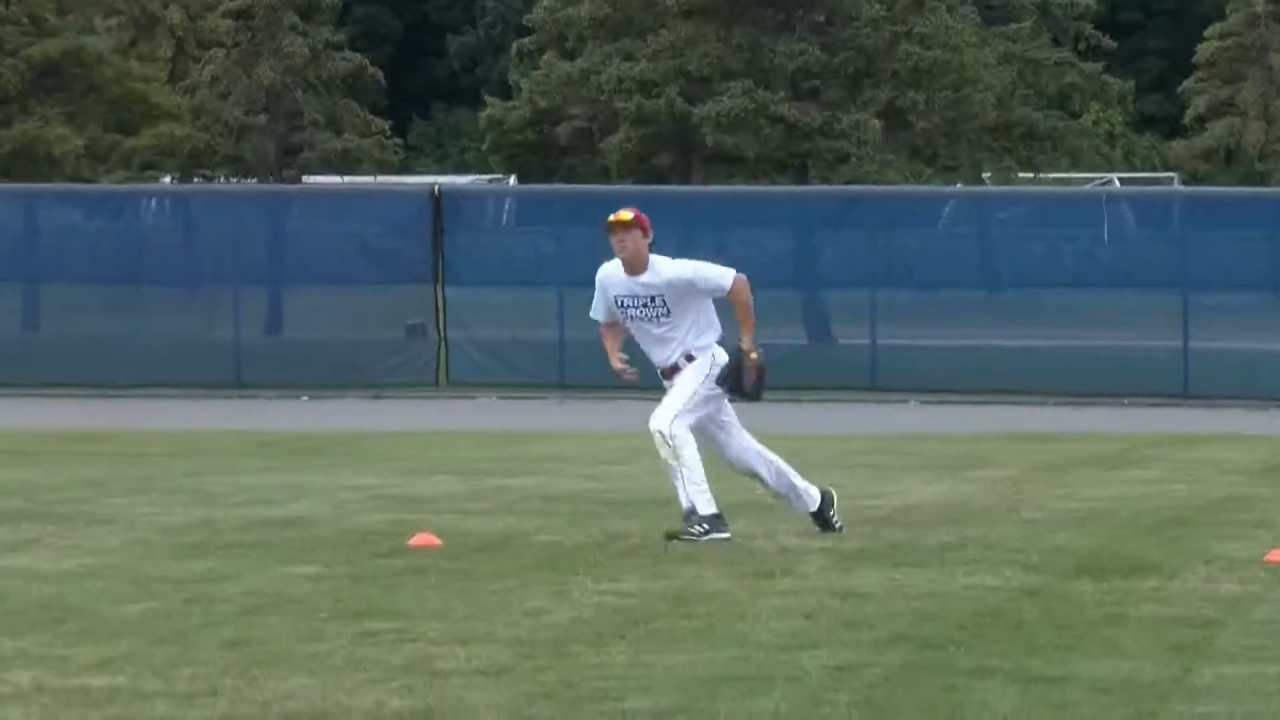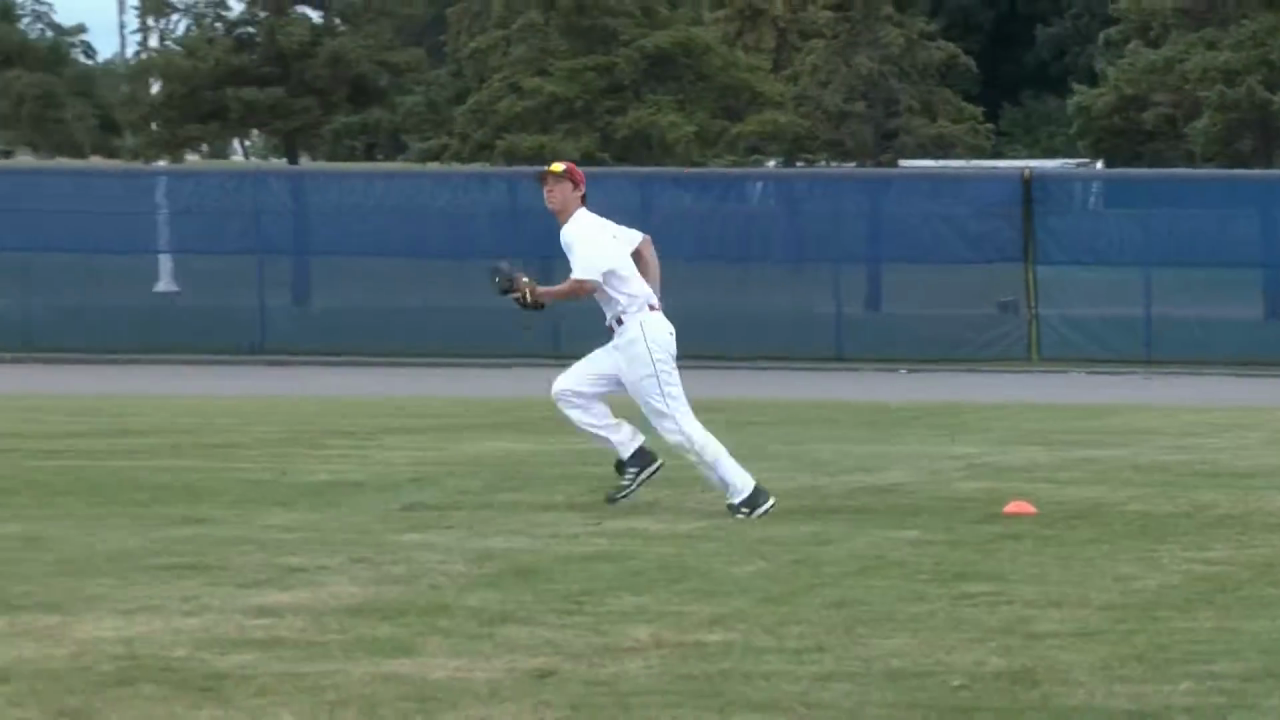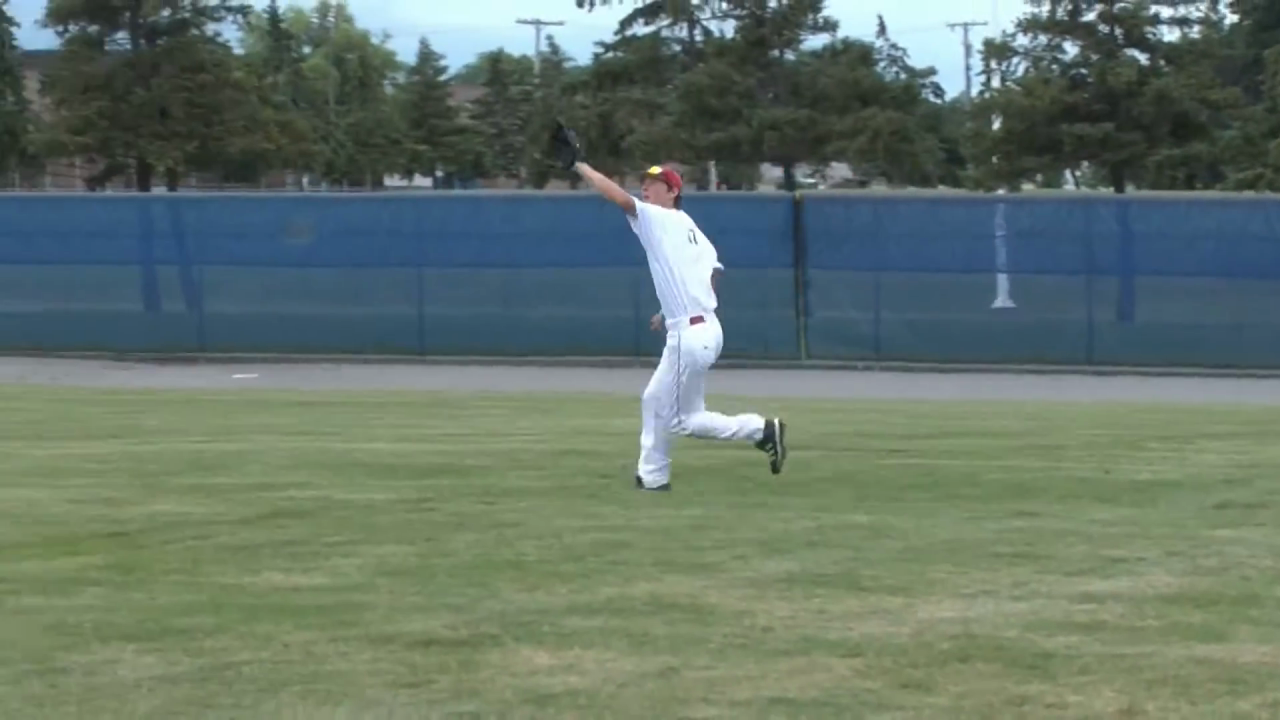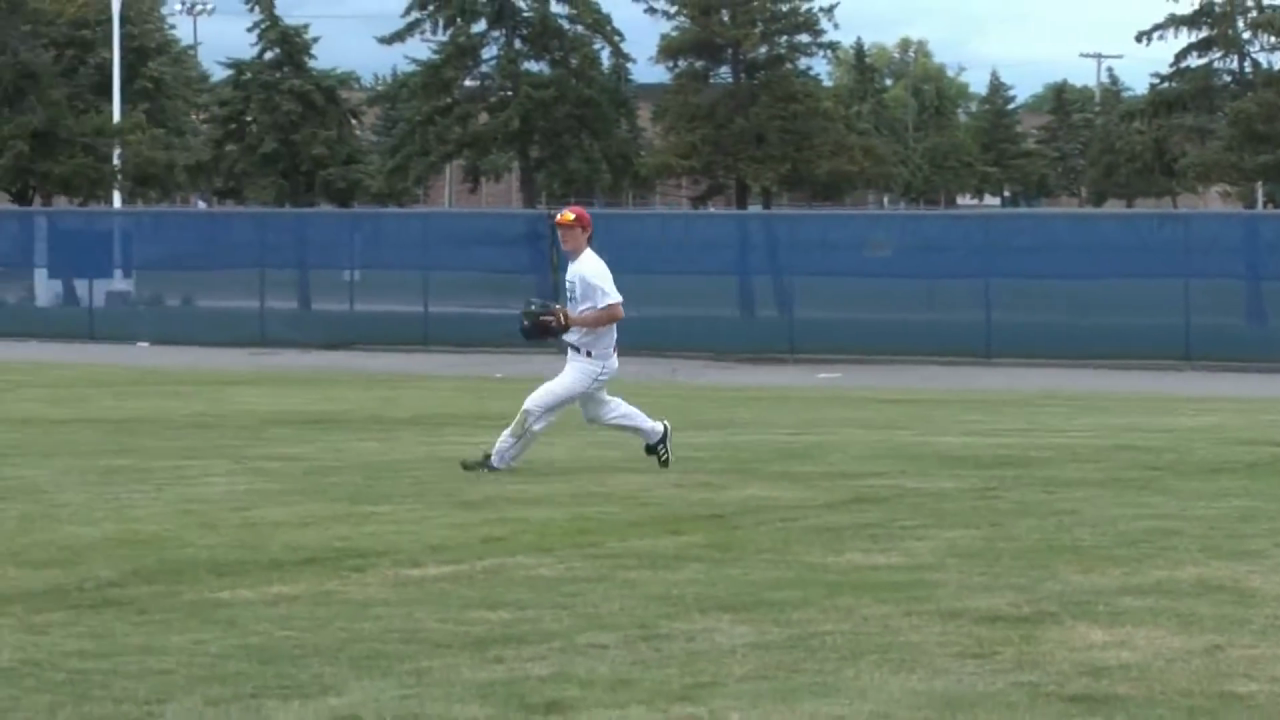
dt=0.7s
person 1, frame 1
left shoulder: (676, 273)
right shoulder: (607, 276)
left elbow: (738, 282)
right elbow: (608, 323)
left wrist: (747, 342)
right wrist: (613, 355)
left hip: (705, 367)
right hip: (674, 378)
left knee: (665, 426)
right knee: (740, 454)
left ankle: (707, 518)
right ankle: (814, 501)
person 1, frame 2
left shoulder: (580, 229)
right shoulder: (595, 225)
left elbow: (587, 284)
right elbow: (645, 244)
left wrist: (539, 295)
right wrist: (653, 298)
left hip: (641, 333)
right hip: (631, 337)
left knee: (675, 424)
right knee: (567, 390)
left ankle: (747, 494)
right ankle: (635, 456)
person 1, frame 3
left shoulder: (658, 219)
right shoulder: (691, 230)
left elbow: (619, 196)
right elbow: (710, 280)
left wrist: (578, 164)
left hip: (690, 338)
right hip: (701, 331)
left knee: (684, 422)
right knee: (654, 404)
left ankle: (760, 429)
right ankle: (653, 478)
person 1, frame 4
left shoulder: (589, 269)
right shoulder: (577, 264)
left elbow: (617, 311)
left wrist: (568, 320)
right wrist: (565, 319)
left hip: (591, 363)
right hip: (580, 355)
left knee: (534, 408)
right knee: (599, 408)
left ankle: (498, 461)
right ankle: (655, 433)
